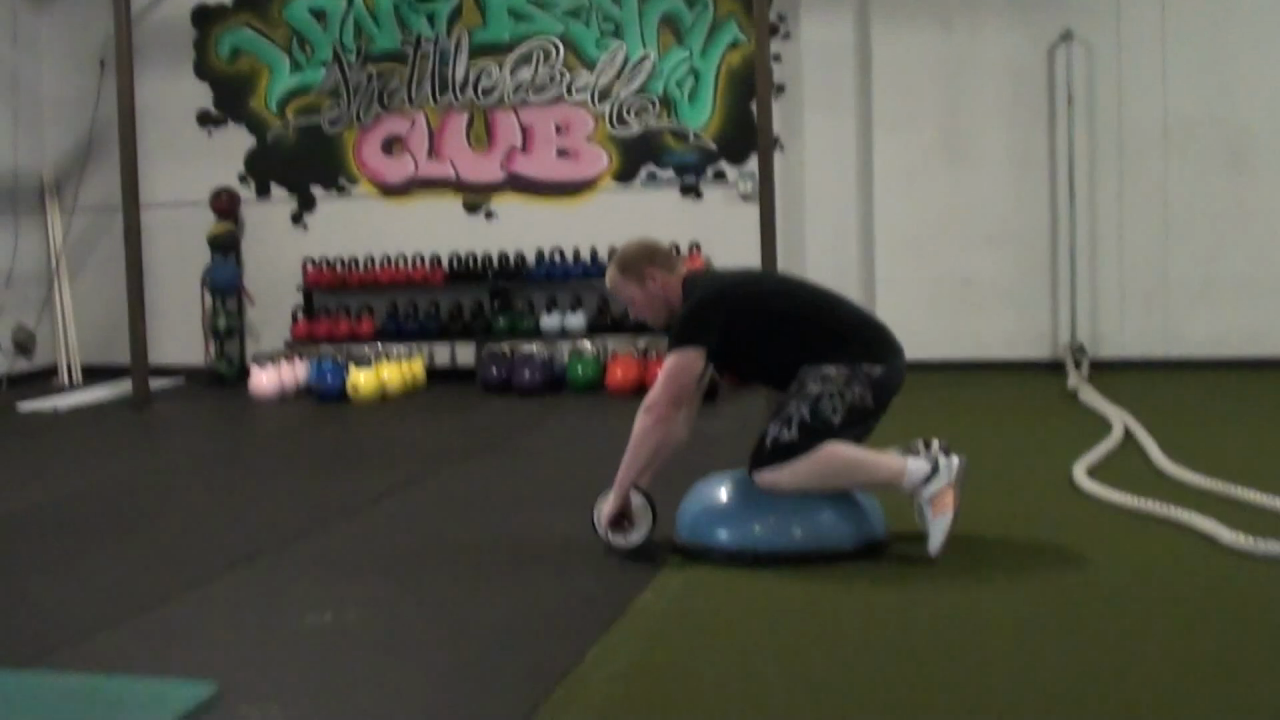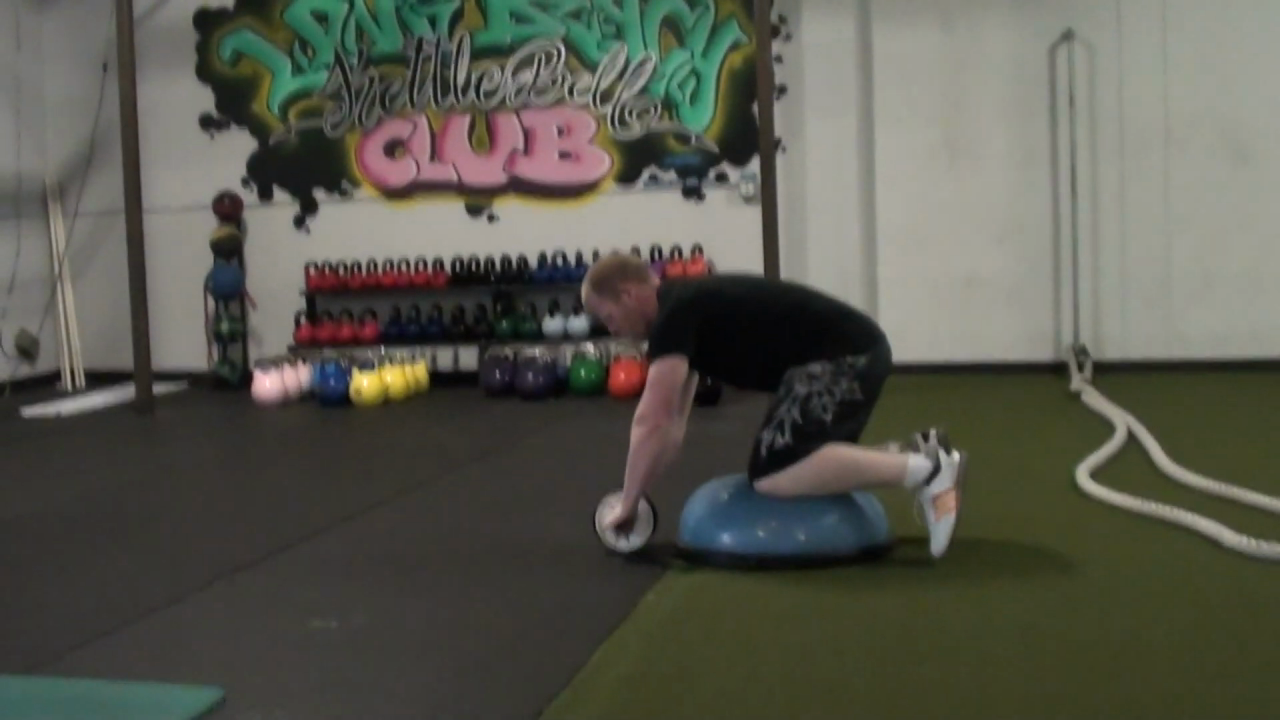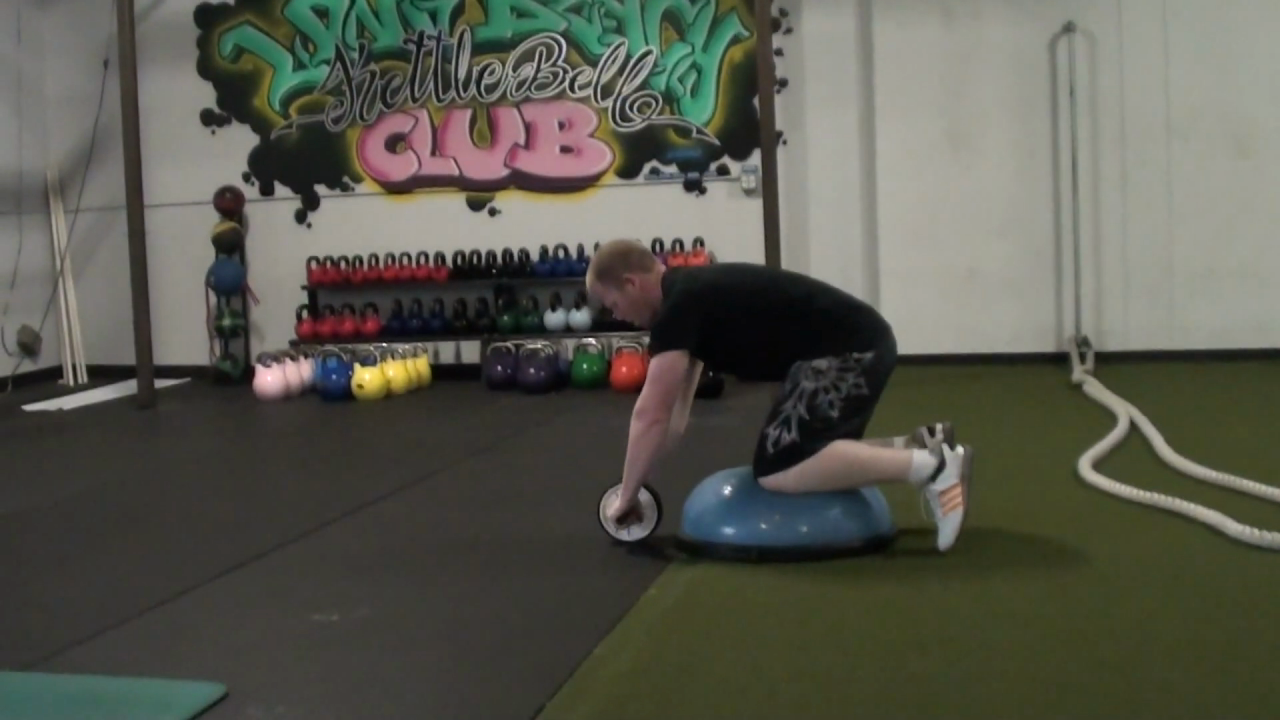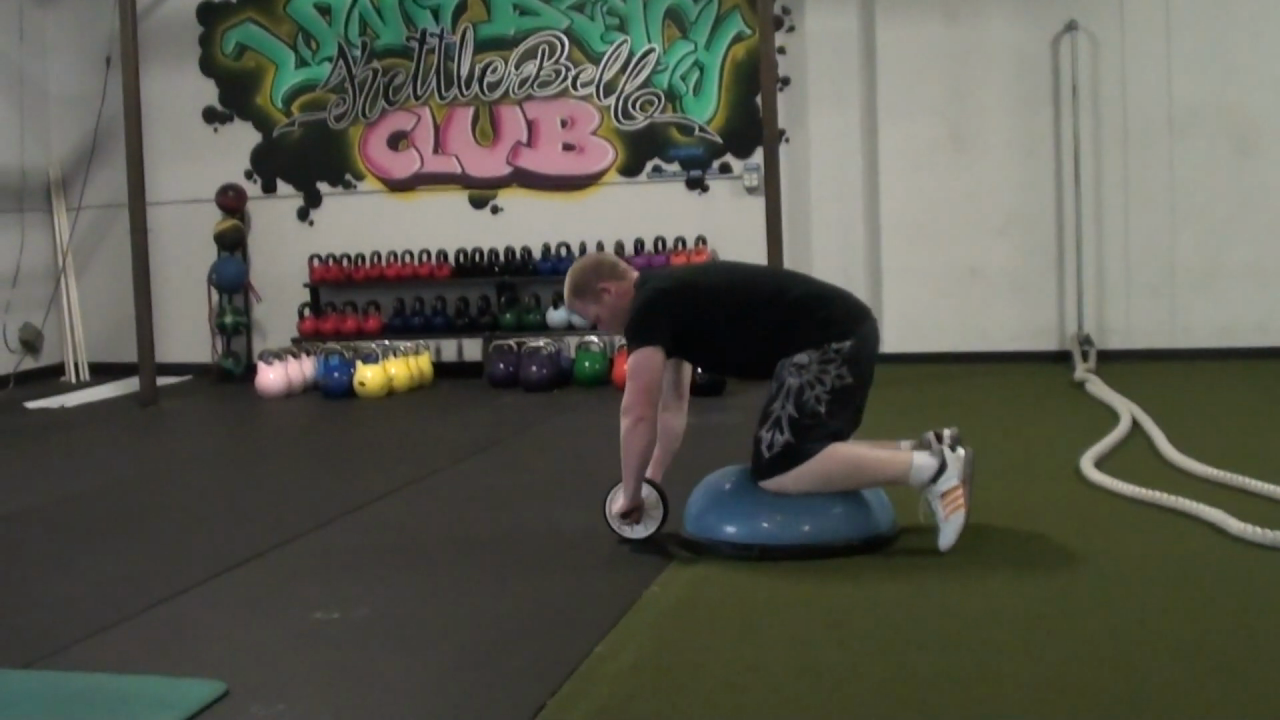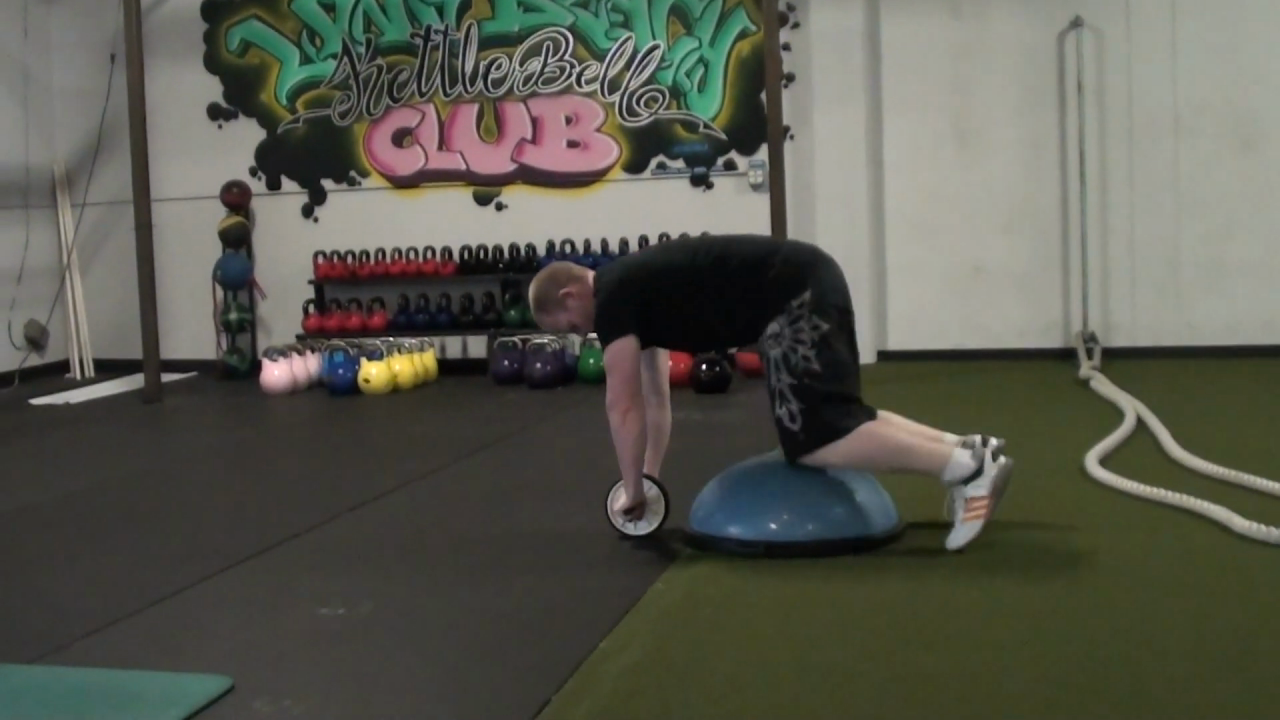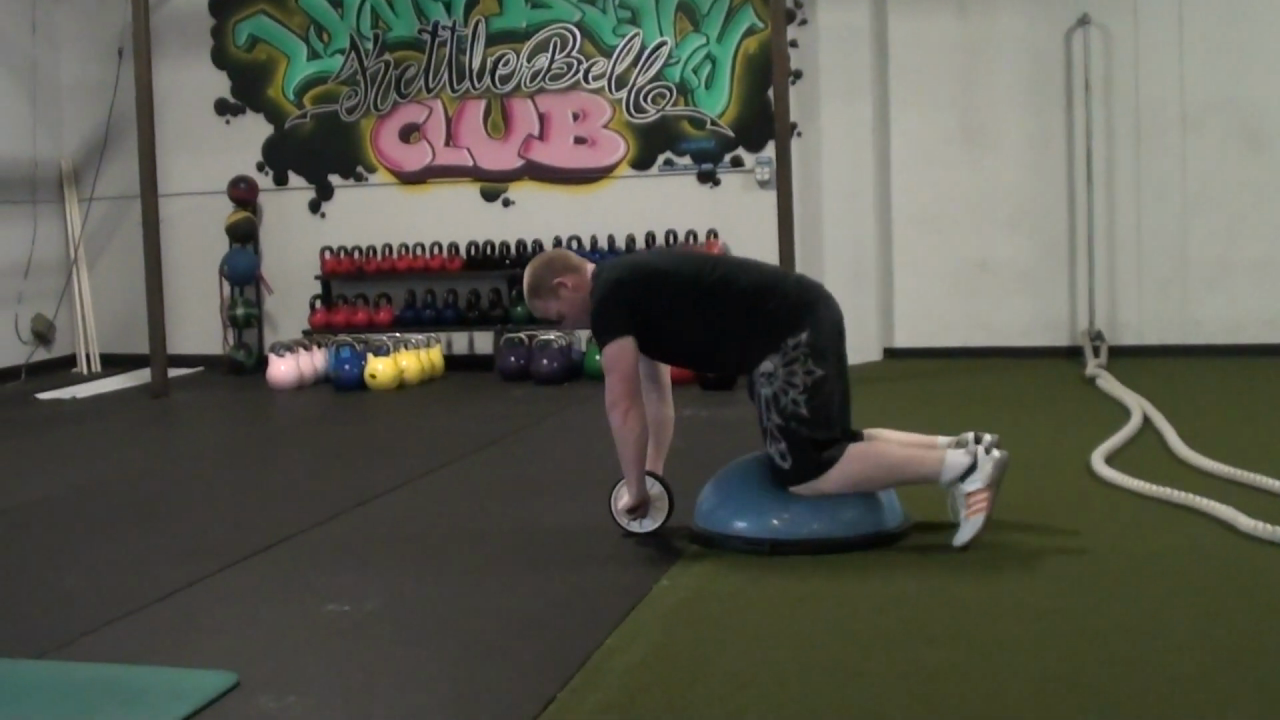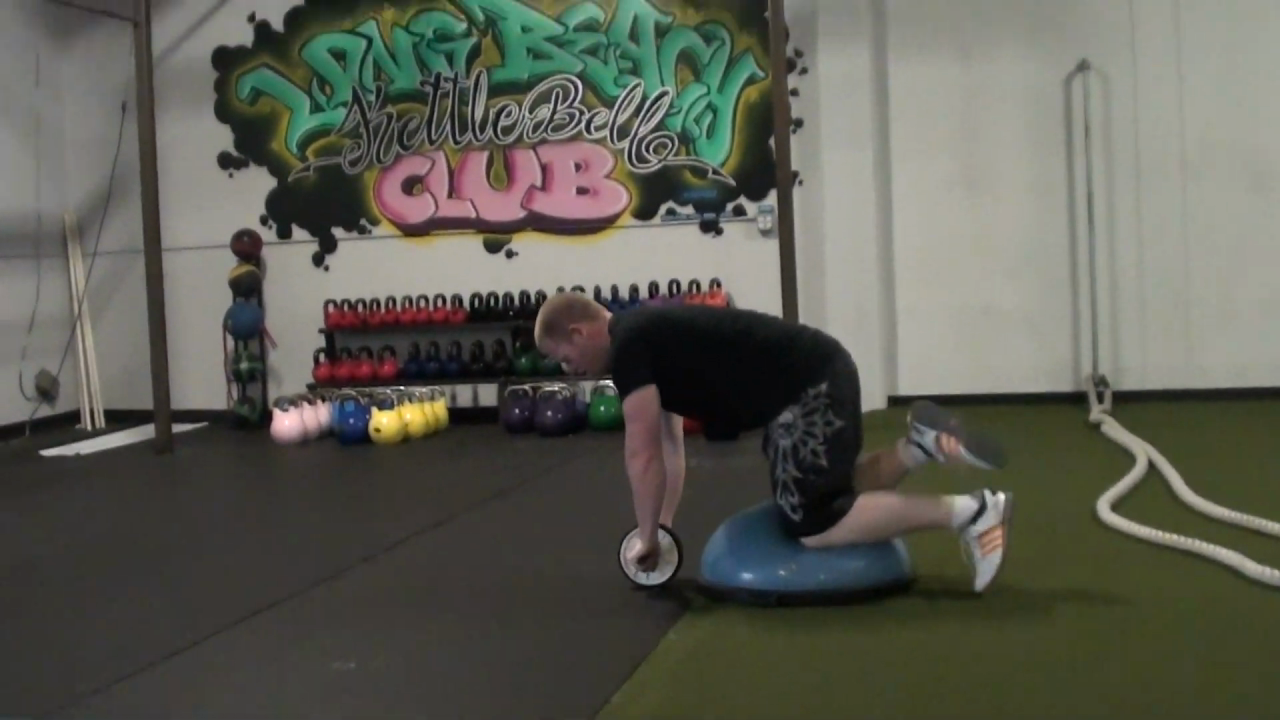
dt=0.4s
person 1, frame 1
left shoulder: (703, 305)
right shoulder: (706, 302)
left elbow: (658, 409)
right elbow: (677, 415)
left wrist: (618, 496)
right wrist: (637, 487)
left hip: (860, 364)
right hip: (866, 363)
left knee: (771, 469)
right knee: (801, 463)
left ankle: (920, 473)
right ankle: (914, 459)
person 1, frame 2
left shoulder: (675, 314)
right shoulder: (682, 311)
left elbow: (652, 422)
right elbow: (673, 423)
left wrist: (628, 506)
right wrist: (638, 495)
left hip: (844, 357)
right hip: (853, 354)
left knee: (772, 474)
right knee: (801, 465)
left ankle: (924, 470)
right ankle: (915, 454)
person 1, frame 3
left shoulder: (679, 304)
right shoulder: (687, 295)
left elbow: (651, 415)
right elbow: (675, 411)
left wrist: (626, 498)
right wrist: (638, 484)
left hip: (848, 351)
right hip: (859, 345)
left knee: (777, 470)
right knee: (809, 456)
left ankle: (929, 466)
right ankle: (920, 448)
person 1, frame 4
left shoulder: (649, 305)
right shoulder: (667, 299)
left elbow: (638, 413)
right elbow: (672, 406)
left wrist: (629, 496)
right wrist: (651, 482)
left hip: (829, 341)
right hip: (843, 335)
left knee: (776, 470)
right knee: (810, 456)
left ankle: (930, 468)
right ankle: (926, 450)
person 1, frame 5
left shoulder: (613, 298)
right shoulder: (635, 291)
left elbow: (623, 405)
right elbow: (654, 396)
left wrist: (633, 492)
right wrist: (651, 477)
left hip: (794, 295)
right hip: (810, 284)
left knee: (814, 438)
right knee: (837, 420)
left ankle: (968, 468)
right ankle: (969, 449)
person 1, frame 6
left shoulder: (609, 296)
right shoulder: (631, 287)
left elbow: (622, 404)
right elbow: (655, 391)
left wrist: (636, 489)
right wrist: (654, 472)
left hip: (791, 334)
right hip: (808, 316)
left knee: (804, 469)
right knee: (828, 444)
left ankle: (962, 467)
right ankle: (961, 447)
person 1, frame 7
left shoulder: (629, 345)
right shoulder: (646, 336)
left elbow: (642, 454)
right elbow: (669, 443)
left wrist: (648, 539)
right wrist: (665, 526)
left hip: (806, 386)
right hip: (818, 374)
left knee: (814, 524)
right knee: (829, 499)
left ankle: (971, 510)
right ankle: (921, 443)
